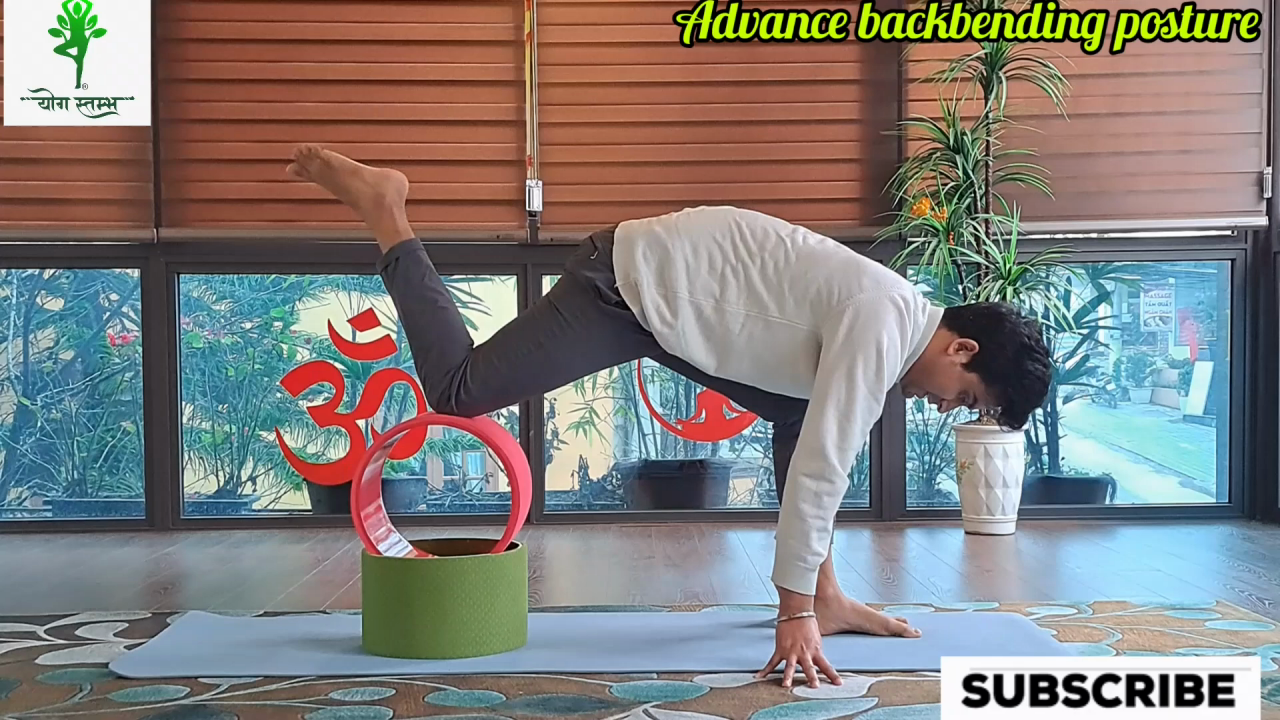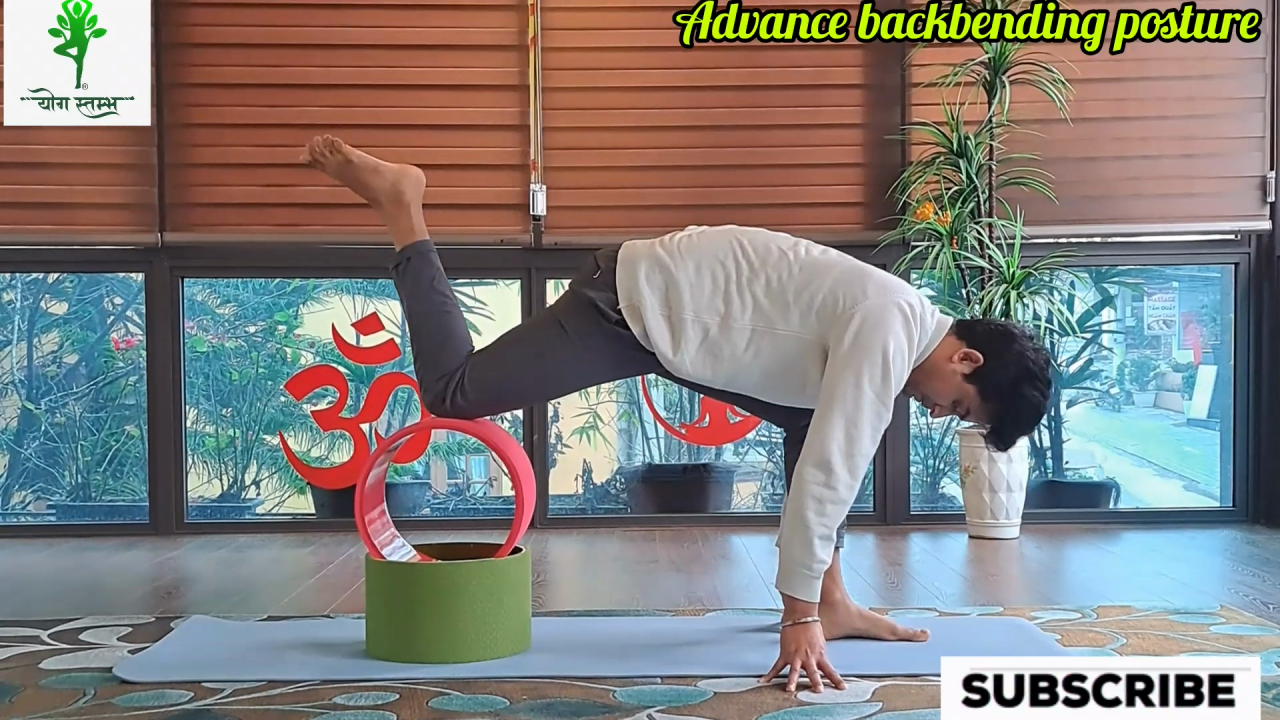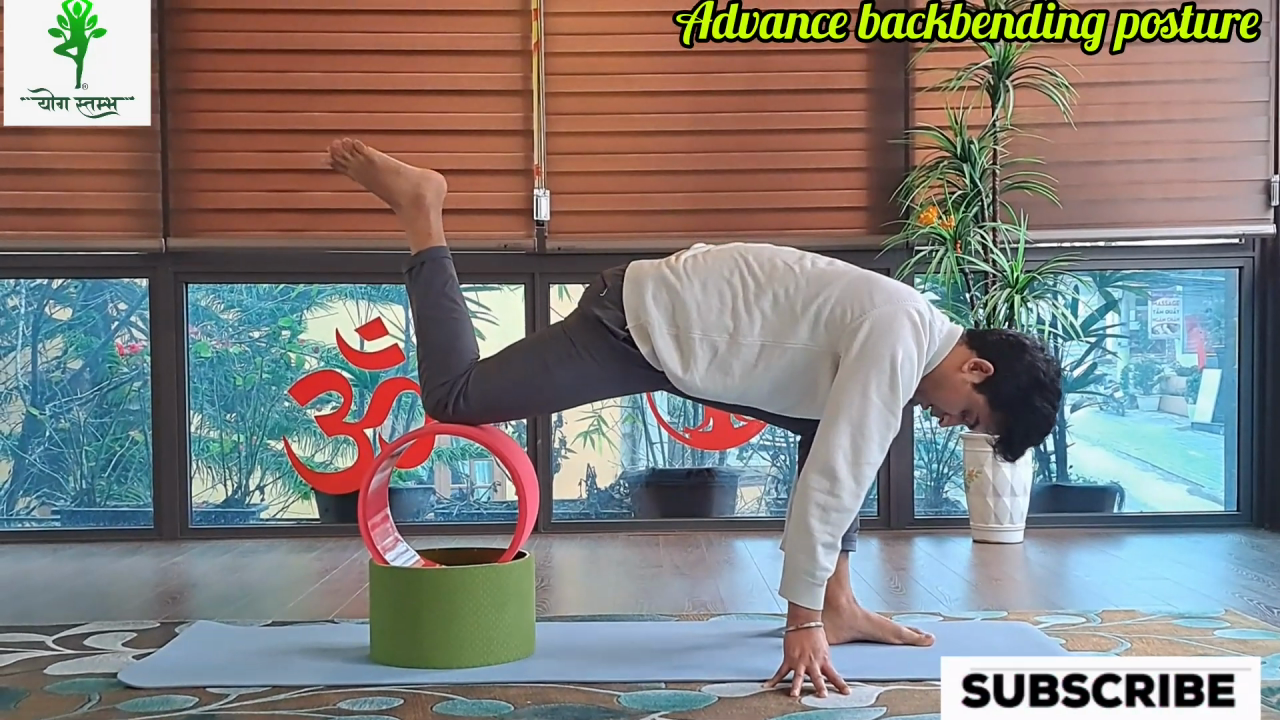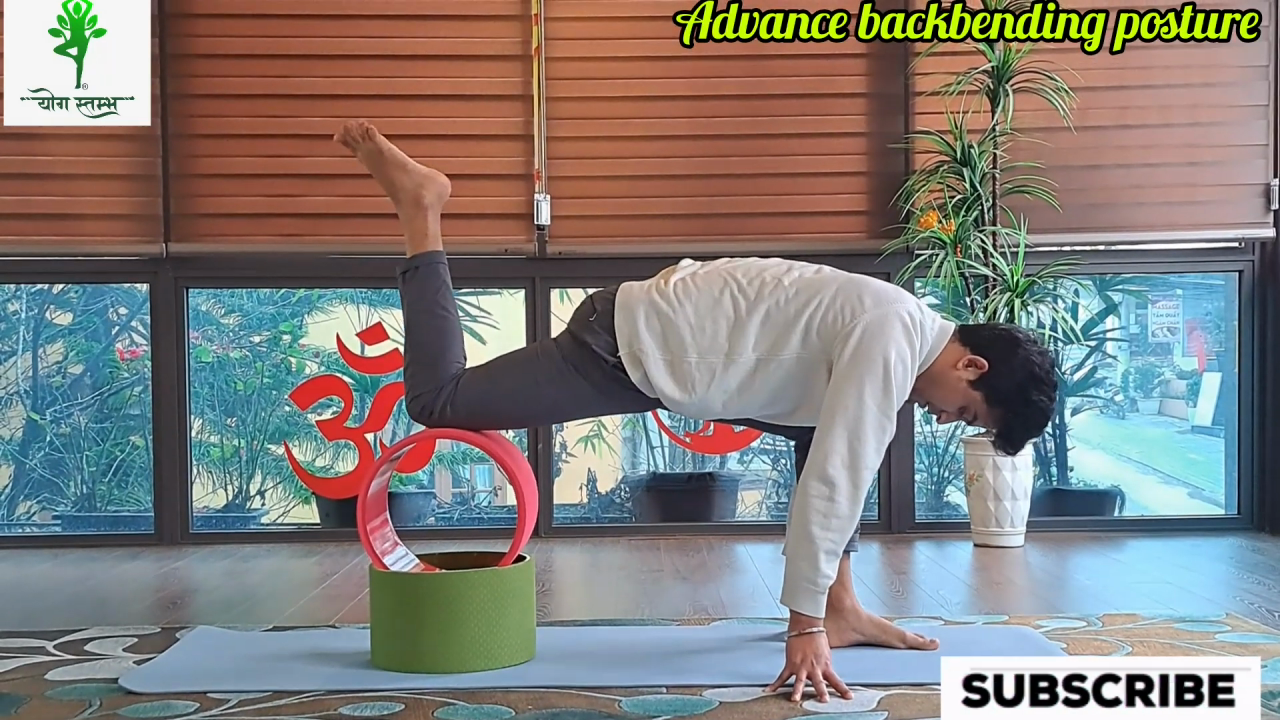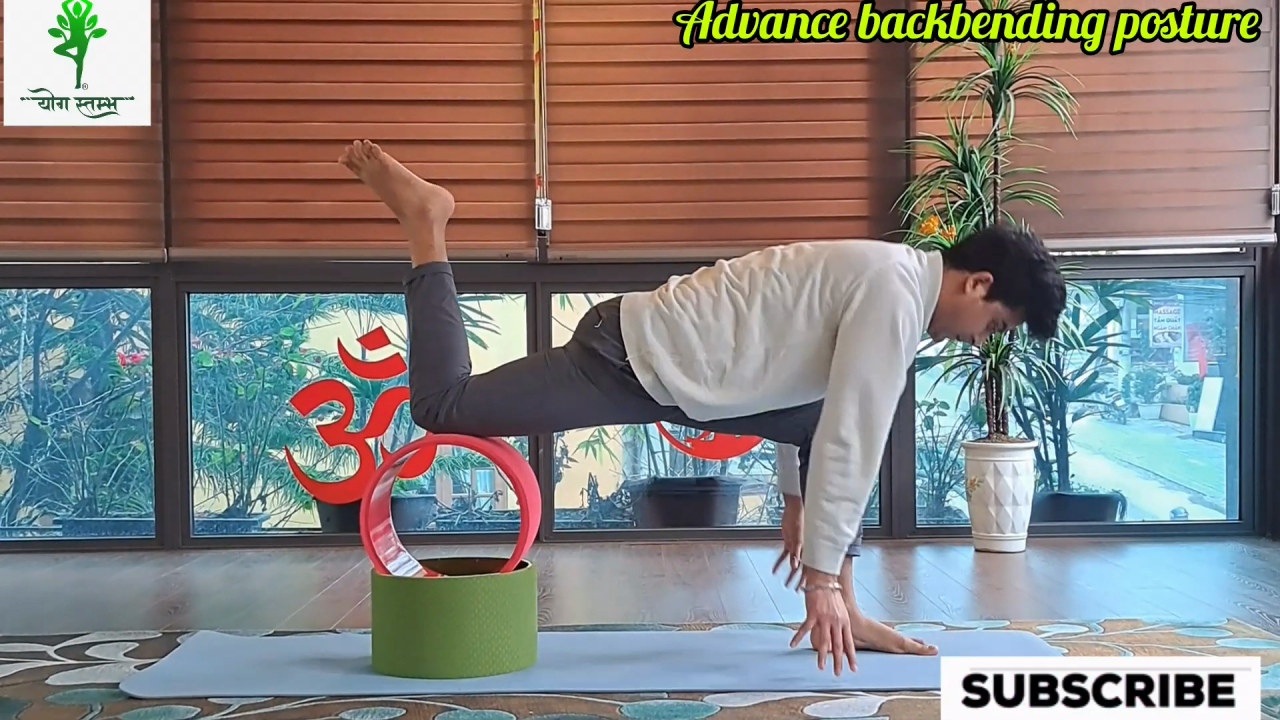
dt=1s
person 1, frame 1
left shoulder: (887, 322)
right shoulder: (882, 326)
left elbow: (818, 451)
right elbow: (820, 469)
left wrist: (812, 596)
right wrist: (794, 614)
left hip: (664, 293)
right hip: (630, 281)
left knee: (802, 411)
right knee: (461, 388)
left ankle: (827, 601)
right ankle: (382, 210)
person 1, frame 2
left shoulder: (895, 326)
right shoulder: (888, 333)
left elbow: (828, 459)
right elbow: (828, 473)
left wrist: (820, 601)
right wrist: (799, 618)
left hip: (666, 308)
right hip: (631, 302)
left knee: (813, 417)
right knee: (453, 391)
left ankle: (836, 606)
right ankle: (399, 202)
person 1, frame 3
left shoulder: (903, 332)
right shoulder: (897, 342)
left elbow: (835, 458)
right elbow: (832, 480)
left wrist: (824, 604)
right wrist: (801, 623)
left hip: (674, 316)
right hip: (634, 320)
left knee: (830, 423)
right knee: (453, 397)
left ankle: (839, 608)
right ankle: (419, 206)
person 1, frame 4
left shoulder: (900, 333)
right shoulder: (891, 343)
left elbow: (835, 468)
right elbow: (833, 485)
left wrist: (828, 609)
right wrist: (806, 627)
left hip: (668, 336)
right hip: (628, 345)
left knee: (831, 426)
right knee: (439, 401)
left ankle: (844, 609)
right ankle: (420, 203)
person 1, frame 5
left shoulder: (890, 273)
right shoulder: (896, 292)
left elbow: (829, 415)
right elbow: (847, 439)
left wrist: (799, 497)
right wrist: (823, 575)
left hip: (674, 360)
right hip: (635, 359)
left knee: (830, 430)
right knee: (446, 407)
left ankle: (847, 619)
right ankle: (425, 223)
